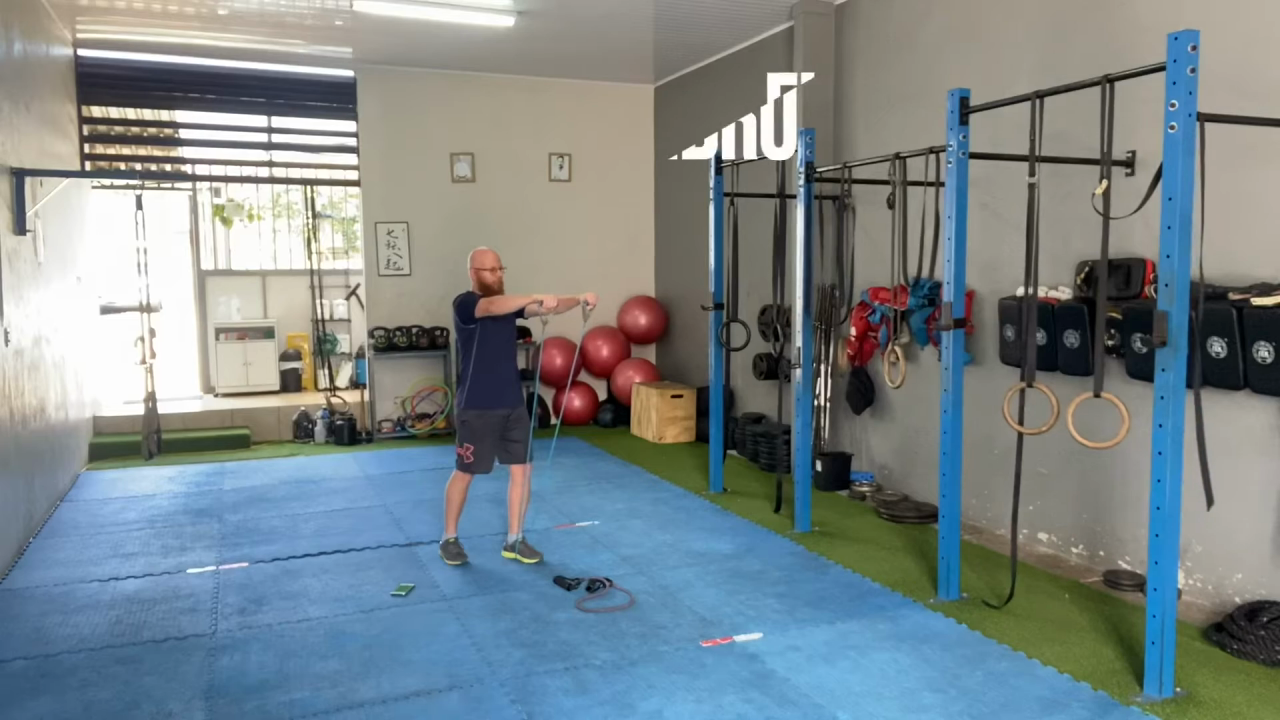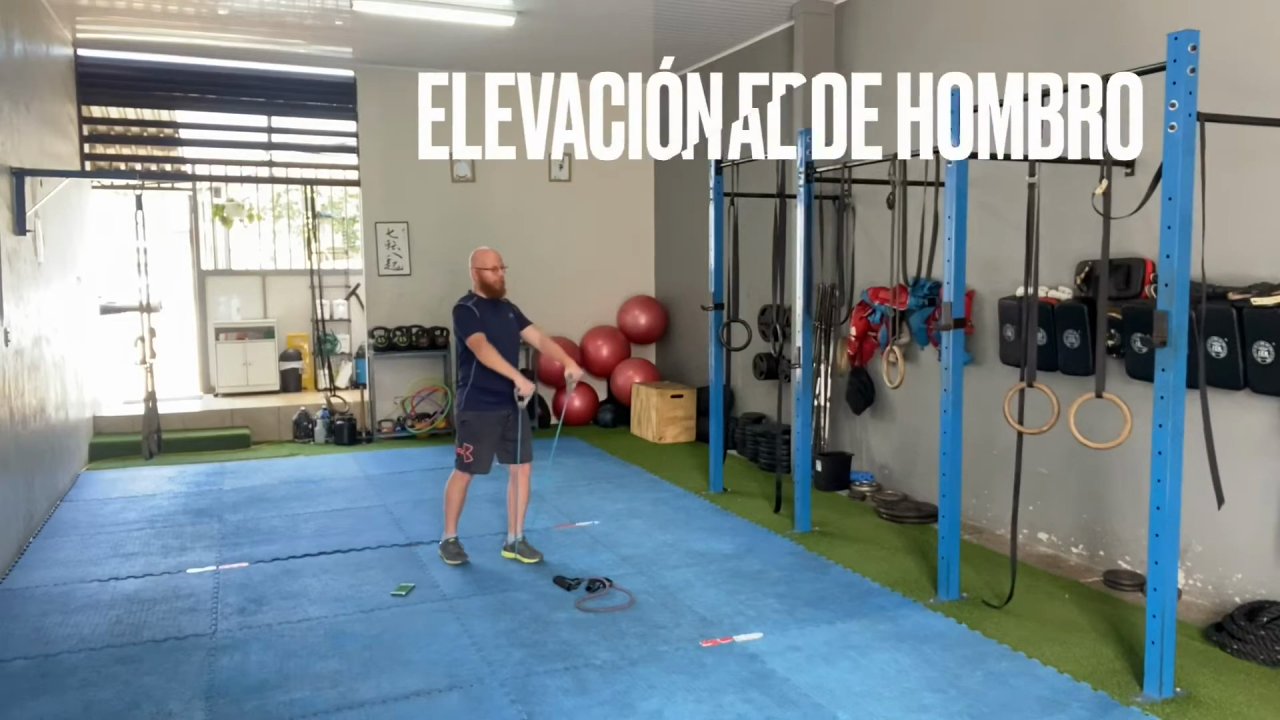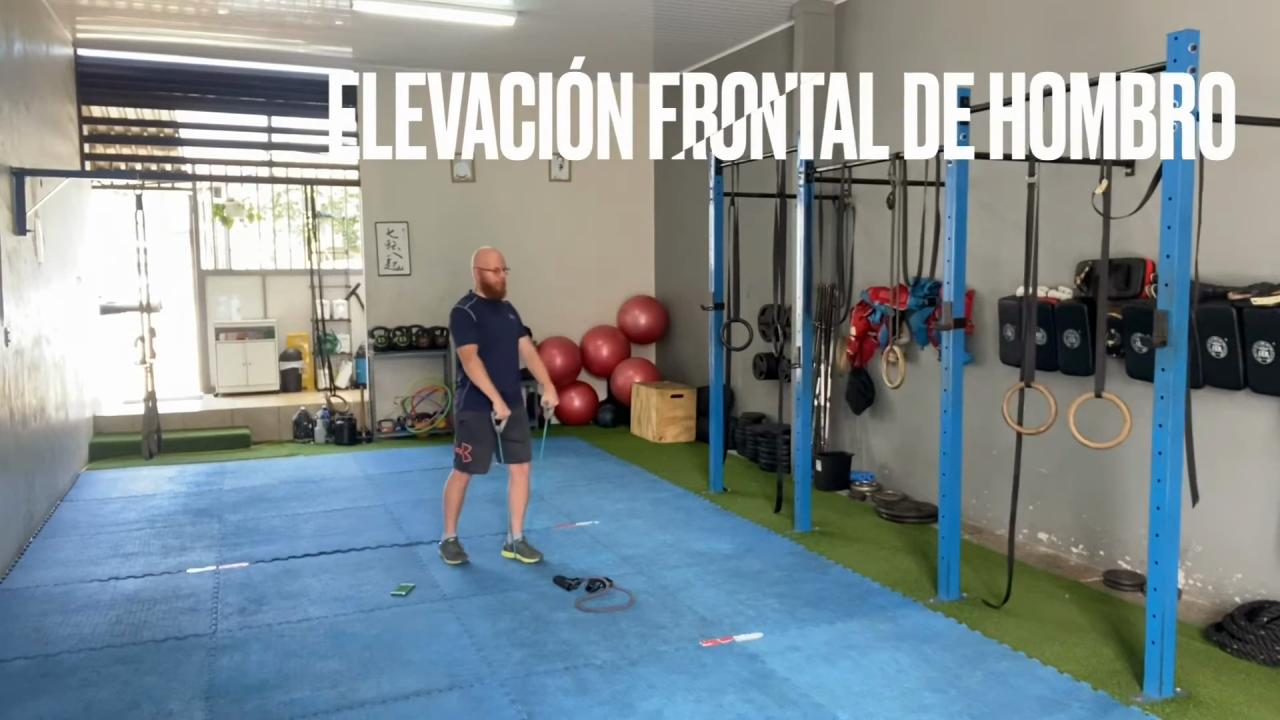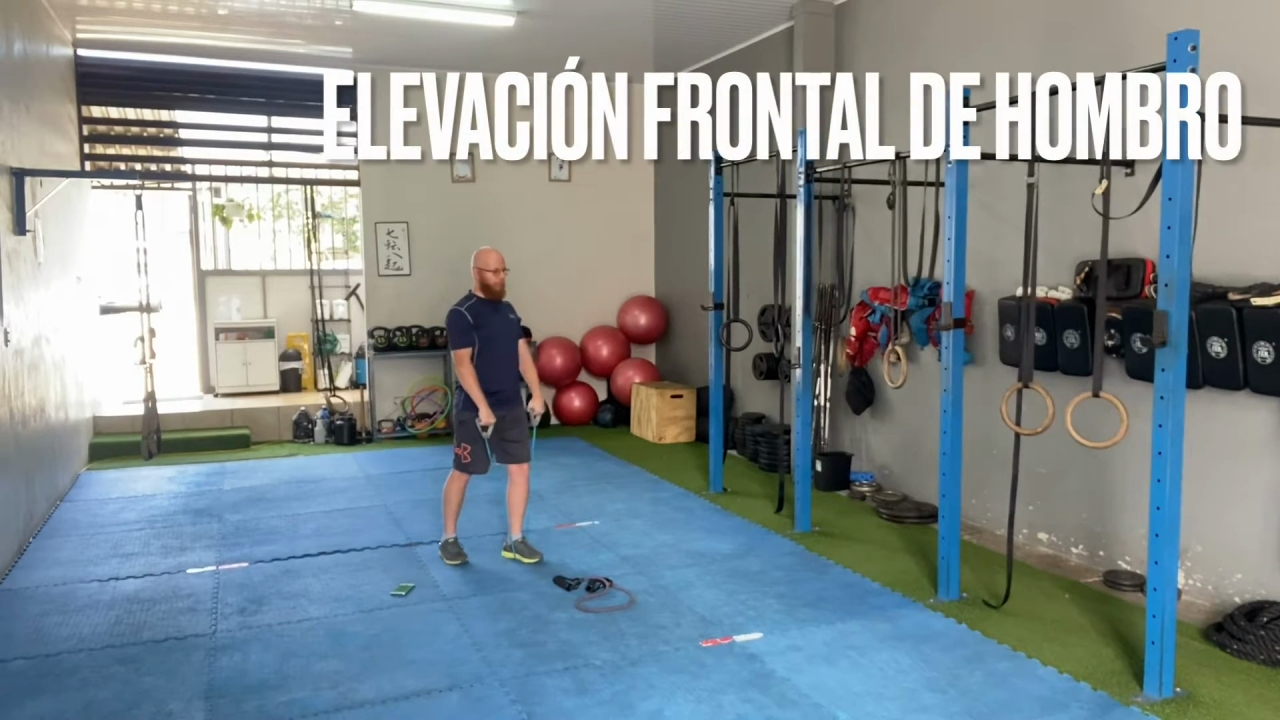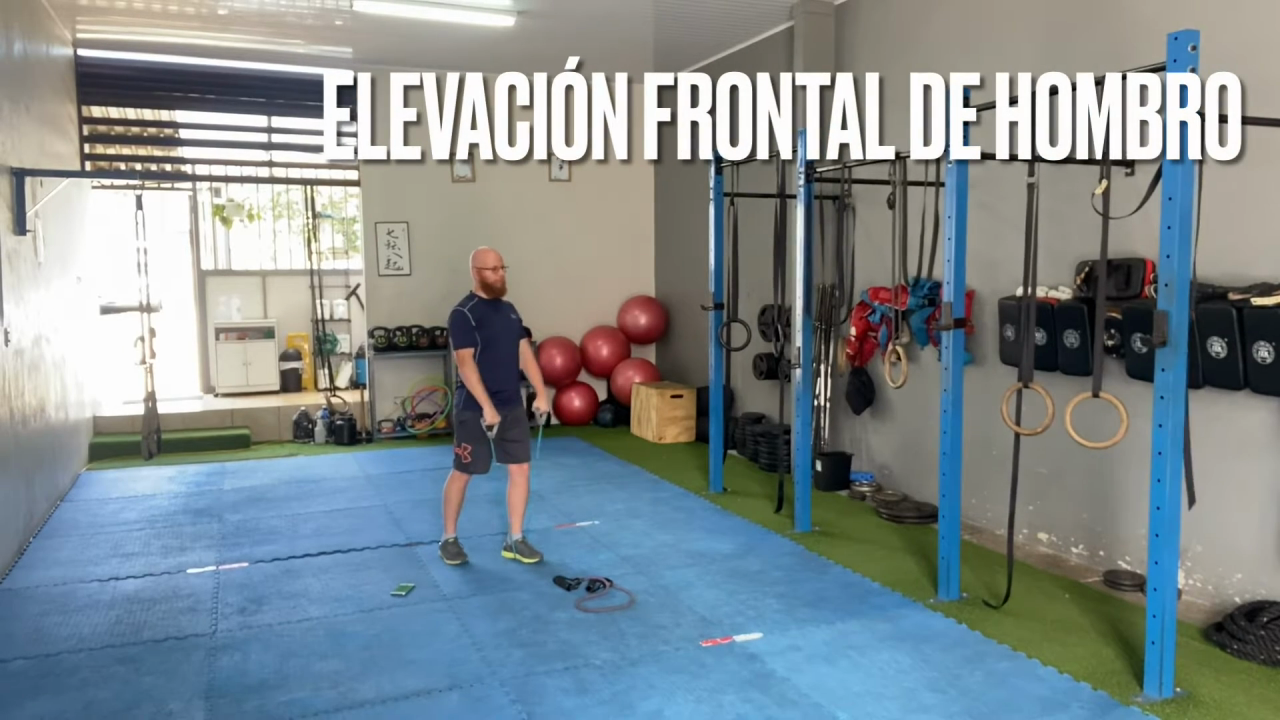
dt=0.4s
person 1, frame 1
left shoulder: (507, 303)
right shoulder: (464, 304)
left elbow: (546, 309)
right elbow: (492, 306)
left wrist: (577, 300)
right wrist: (537, 298)
left hip: (513, 404)
right hip: (477, 408)
left knee: (521, 469)
right knee: (464, 473)
left ankle: (514, 540)
right ankle: (449, 538)
person 1, frame 2
left shoulder: (507, 308)
right shoulder: (465, 309)
left elbow: (537, 337)
right elbow: (482, 348)
left wrist: (568, 361)
right wrist: (518, 376)
left hip: (513, 405)
right hip: (477, 408)
left knee: (522, 469)
right knee: (464, 472)
left ankle: (514, 540)
right ankle: (449, 538)
person 1, frame 3
left shoulder: (508, 309)
right shoulder: (464, 312)
left elbow: (527, 350)
right elbow: (470, 360)
left wrist: (548, 387)
right wrist: (495, 400)
left hip: (513, 405)
right hip: (476, 409)
left knee: (521, 468)
right knee: (462, 473)
left ankle: (515, 539)
right ankle: (449, 538)
person 1, frame 4
left shoulder: (508, 309)
right shoulder: (462, 313)
left elbow: (523, 354)
right elbow: (463, 364)
left wrist: (536, 394)
right wrist: (482, 407)
left hip: (512, 407)
right hip: (474, 409)
left knee: (520, 469)
right knee: (462, 473)
left ankle: (515, 539)
right ankle: (449, 538)
person 1, frame 5
left shoulder: (509, 309)
right shoulder: (464, 313)
left elbow: (525, 354)
right elbow: (466, 364)
left wrist: (541, 393)
right wrist: (486, 407)
left hip: (513, 407)
right hip: (476, 409)
left knee: (520, 469)
right knee: (463, 473)
left ankle: (515, 539)
right ankle: (449, 538)
